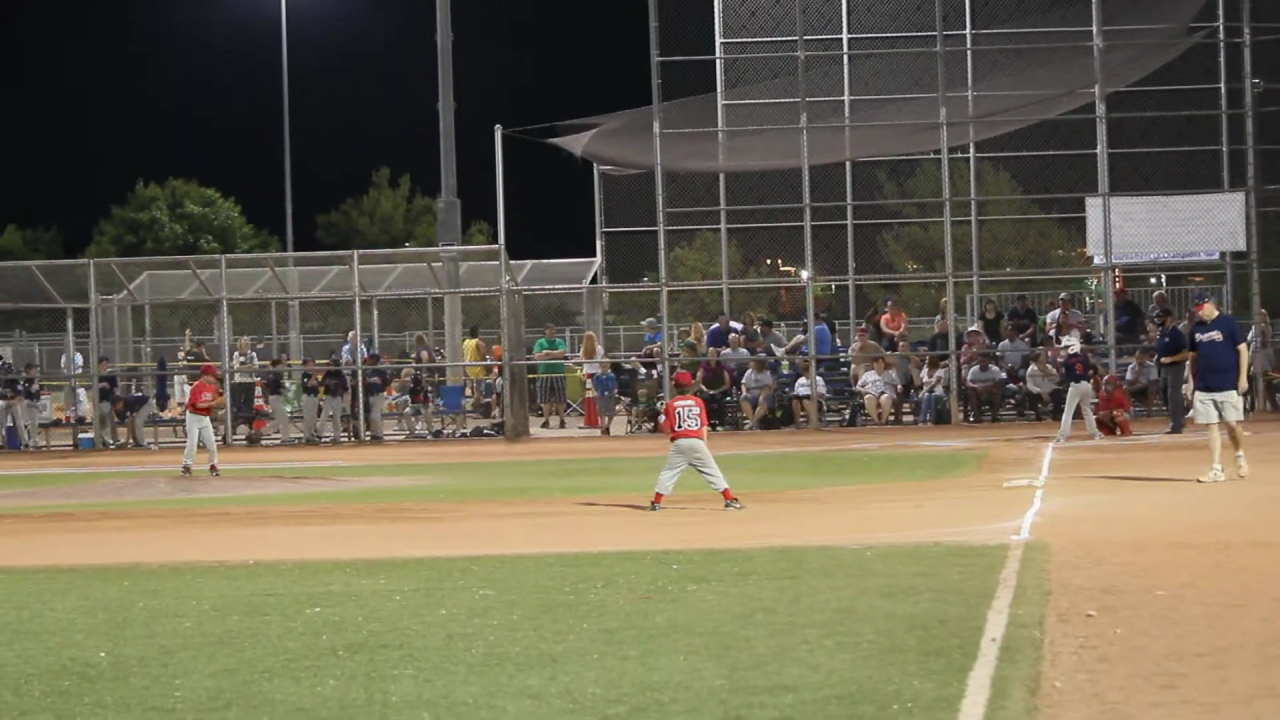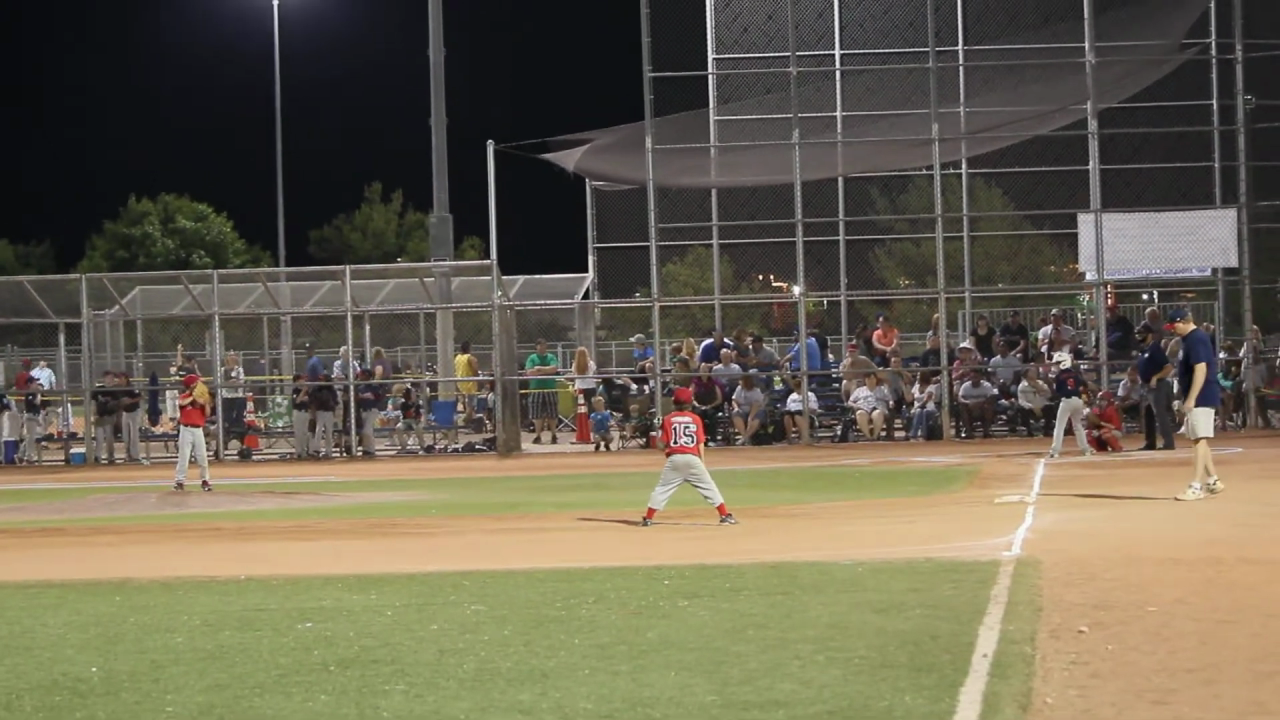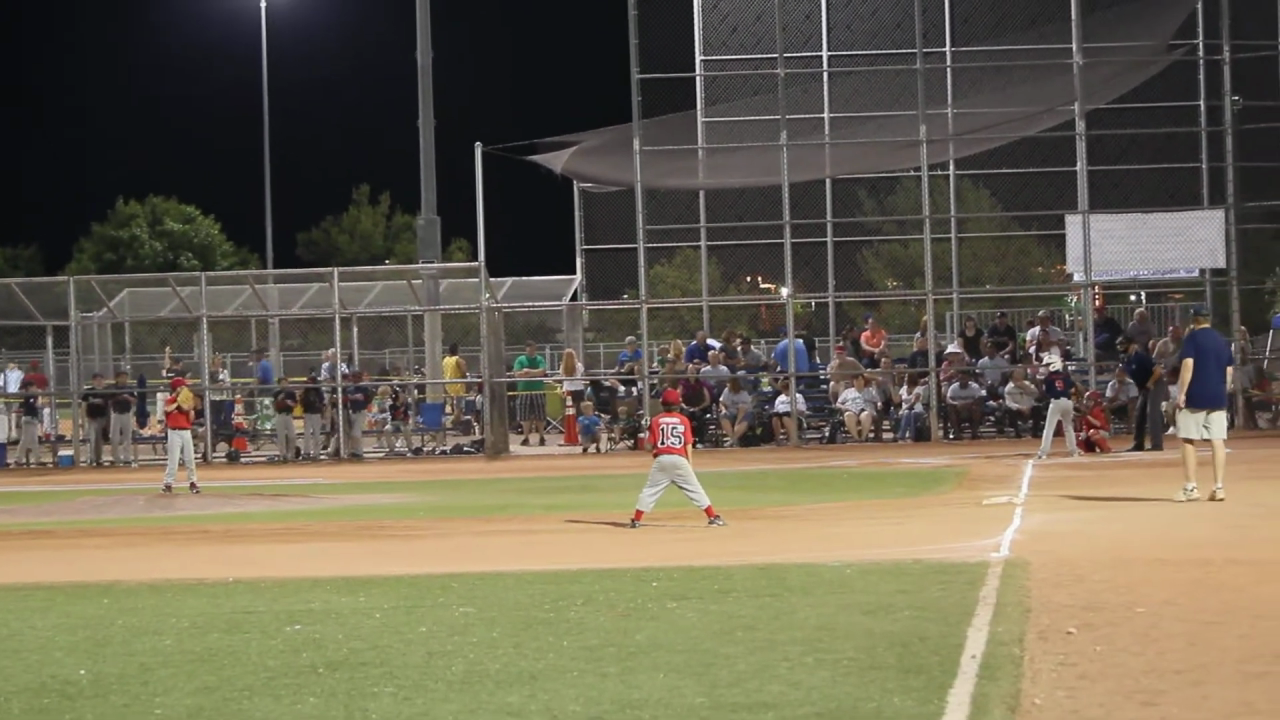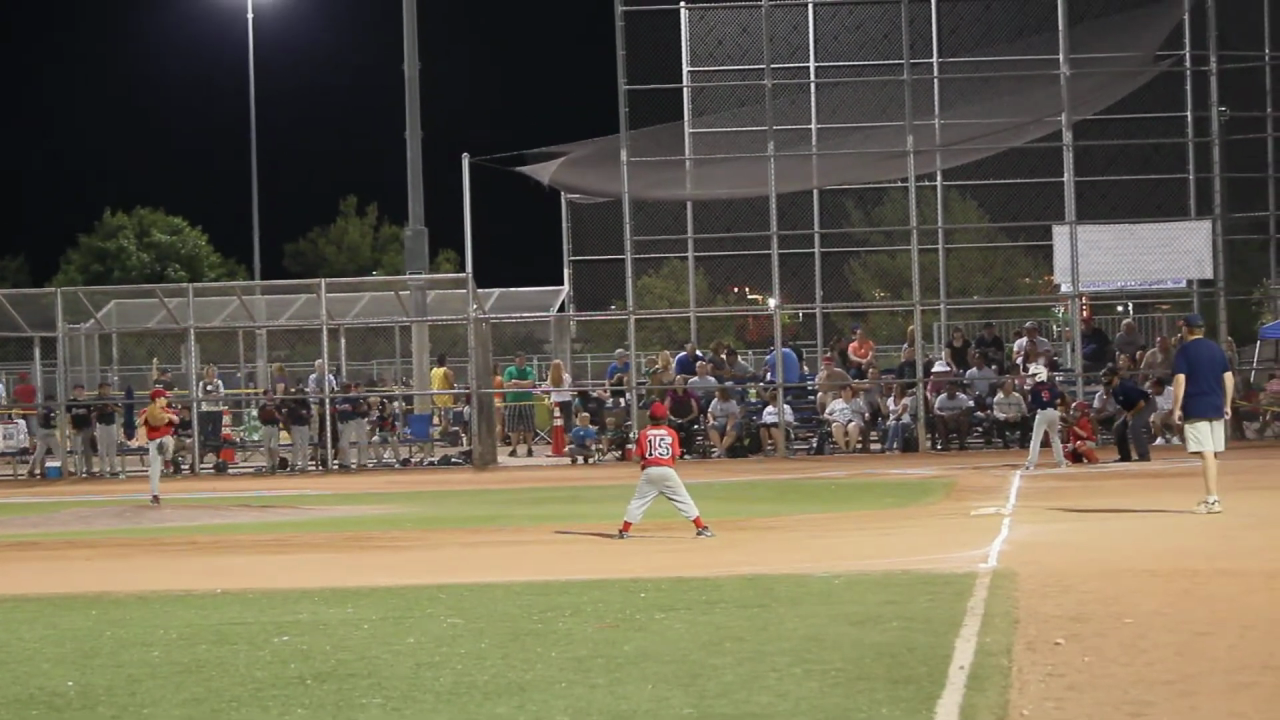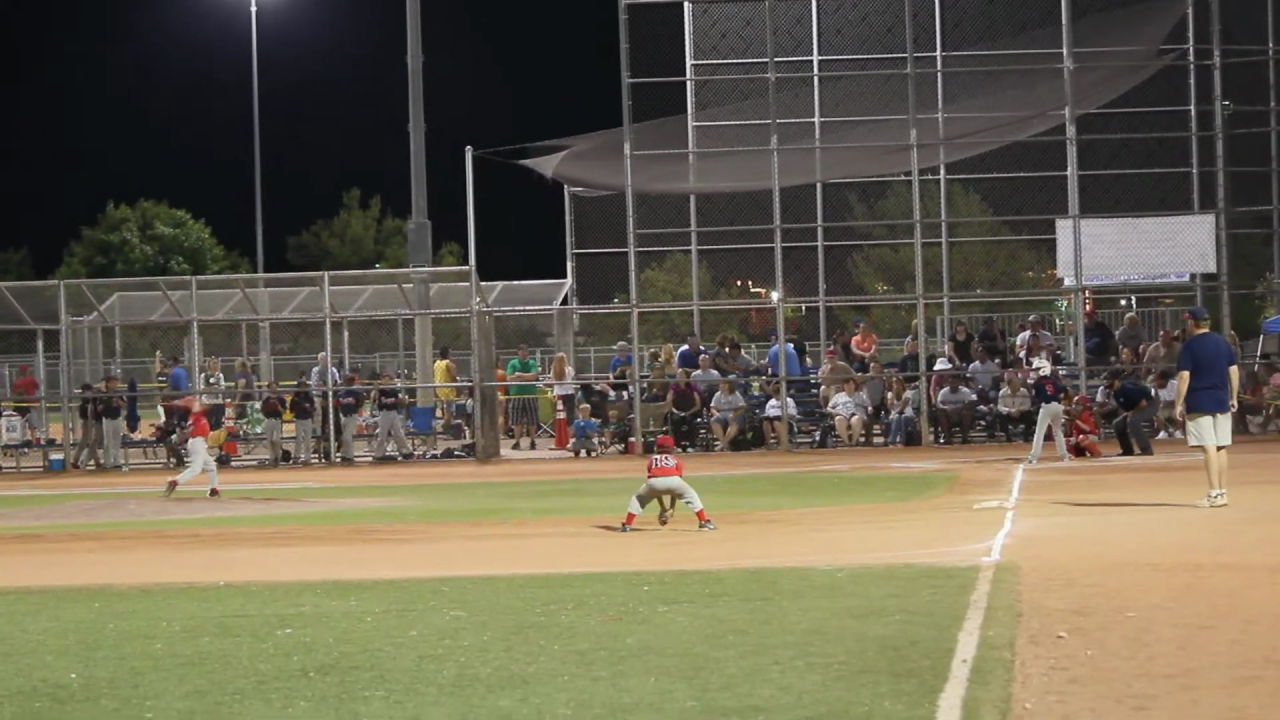
dt=0.7s
person 1, frame 1
left shoulder: (1229, 323)
right shoulder: (1196, 328)
left elbow: (1243, 350)
right elbow: (1193, 357)
left wrist: (1243, 377)
right wrist: (1192, 382)
left hip: (1228, 384)
right hip: (1204, 387)
left knee: (1232, 423)
right knee: (1212, 426)
left ankle: (1240, 455)
right ankle: (1217, 469)
person 1, frame 2
left shoulder: (1197, 339)
right shoulder: (1189, 339)
left elbow: (1201, 370)
left wrist: (1190, 399)
right wrist: (1189, 398)
left hip: (1201, 398)
right hip: (1197, 398)
left knee: (1199, 440)
right knee: (1199, 440)
left ankle: (1196, 487)
right ankle: (1212, 481)
person 1, frame 3
left shoulder: (1192, 337)
right shoulder: (1222, 340)
left elbow: (1187, 365)
right elbow: (1229, 372)
left wrist: (1181, 393)
right wrist: (1223, 394)
left hip: (1195, 396)
right hip: (1218, 397)
left knee: (1188, 440)
right knee: (1217, 441)
left ankle: (1190, 487)
right ankle: (1218, 488)
person 1, frame 4
left shoulder: (1184, 350)
right shoulder: (1216, 348)
left elbow: (1180, 381)
right elbow: (1229, 378)
left wrist: (1177, 407)
right wrist: (1227, 405)
left hip: (1195, 408)
right hip: (1216, 407)
left knee: (1207, 454)
right knee: (1213, 454)
left ankle: (1213, 501)
right ankle: (1210, 498)
person 1, frame 5
left shoulder: (1190, 345)
right shoulder: (1223, 342)
left elbow: (1184, 377)
right elbow: (1234, 371)
left wrist: (1179, 403)
right wrist: (1234, 397)
left hip: (1199, 403)
right hip: (1222, 401)
left knee: (1209, 447)
right knee: (1221, 447)
left ankle: (1214, 494)
right ankle: (1222, 492)
